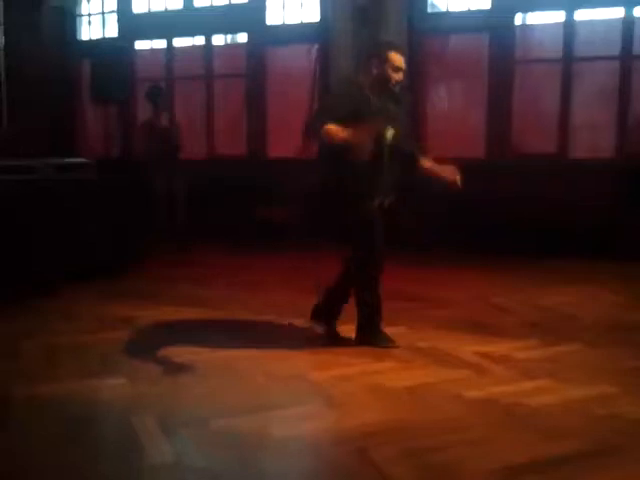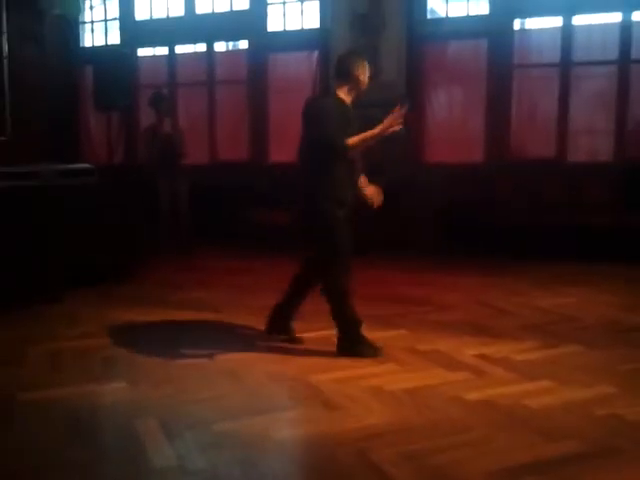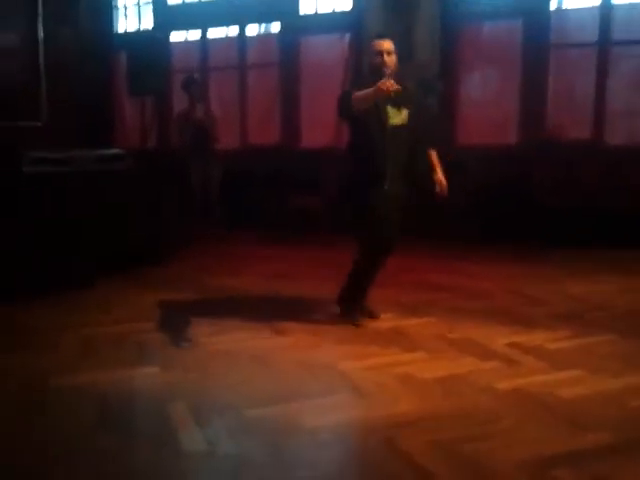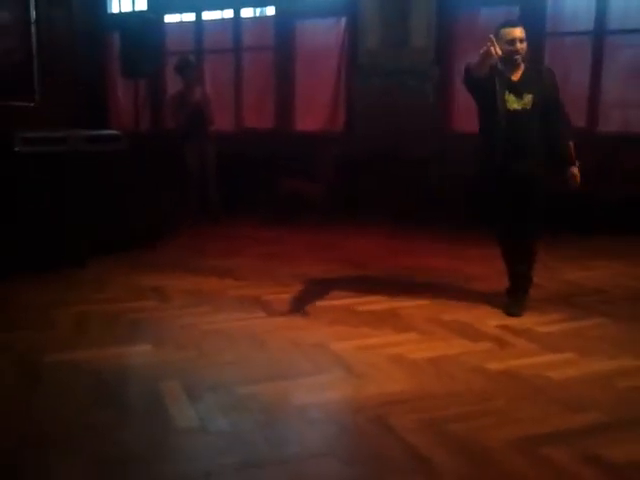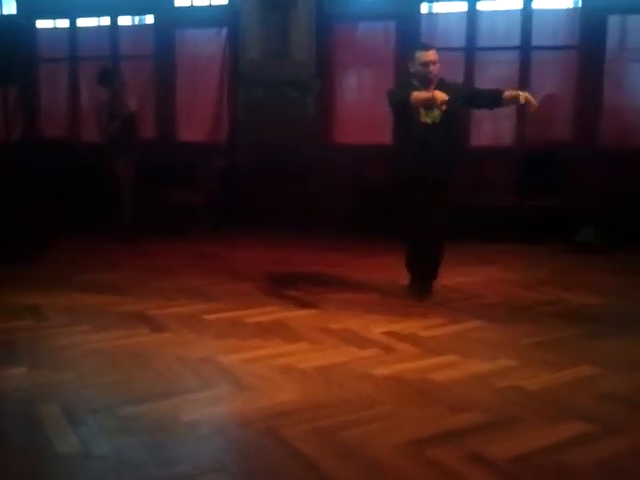
dt=1s
person 1, frame 1
left shoulder: (390, 105)
right shoulder: (352, 94)
left elbow: (403, 152)
right elbow: (317, 125)
left wrist: (435, 169)
right wrist: (350, 136)
left hip: (376, 193)
right hip: (360, 192)
left knee: (366, 258)
right knee: (371, 259)
left ankle: (326, 310)
right ankle: (369, 329)
person 1, frame 2
left shoulder: (337, 107)
right shoulder: (325, 106)
right elbow: (337, 149)
left wrist: (362, 185)
right wrist: (378, 132)
left hip: (334, 199)
right hip: (325, 201)
left knee: (320, 264)
right knee: (337, 267)
left ankle: (280, 319)
right ankle: (351, 337)
person 1, frame 3
left shoulder: (407, 92)
right shoulder: (364, 91)
left elbow: (421, 134)
right elbow: (348, 106)
left wrist: (437, 170)
right wrist: (375, 92)
left hip: (394, 180)
right hip: (371, 180)
left knee: (380, 242)
right knee: (378, 241)
left ankle: (355, 299)
right ankle: (350, 299)
person 1, frame 4
left shoulder: (543, 77)
right shoulder: (488, 77)
left elbow: (559, 121)
right elbow: (472, 75)
left wrist: (570, 161)
right wrist: (485, 57)
left hip: (535, 166)
right hip: (501, 166)
left knee: (527, 230)
right knee: (506, 229)
left ankle: (519, 292)
right ankle: (517, 285)
person 1, frame 5
left shoulder: (452, 90)
right shoulder: (401, 91)
left elbow: (486, 96)
right elbow: (405, 99)
left wrist: (517, 95)
right wrist: (431, 96)
left hip: (441, 172)
right hip: (412, 172)
left knee: (436, 228)
right knee: (413, 228)
left ankle: (427, 280)
right ankle: (416, 277)
person 2, frame 1
left shoulder: (170, 124)
right shoulder: (146, 126)
left elbow: (177, 148)
right elbow: (144, 153)
left wrist: (167, 129)
right wrist: (159, 130)
left hip: (172, 170)
right hip: (156, 172)
left knee: (176, 206)
right knee: (161, 207)
person 2, frame 2
left shoulder: (175, 129)
right shoulder: (149, 131)
left elbow: (180, 154)
right elbow: (149, 158)
left wrist: (171, 136)
right wrist: (161, 137)
left hip: (176, 174)
right hip: (160, 175)
left knee: (181, 211)
right knee: (165, 211)
left ankle: (181, 242)
person 2, frame 3
left shoulder: (208, 113)
right shoulder: (182, 116)
left elbow: (215, 139)
right elbow: (182, 143)
left wrist: (205, 122)
right wrist: (193, 123)
left hip: (209, 158)
right hip: (193, 160)
left knee: (213, 196)
right knee: (198, 196)
person 2, frame 4
left shoulder: (202, 95)
right shoulder: (176, 98)
left elbow: (210, 120)
right elbow: (178, 123)
left wrist: (201, 104)
right wrist: (191, 105)
left hip: (204, 140)
right hip: (188, 142)
left knee: (210, 177)
right knee: (194, 178)
left ankle: (212, 211)
right ankle: (196, 214)
person 2, frame 5
left shoulder: (126, 104)
right shoulder: (104, 107)
left elbow: (134, 130)
right elbow: (105, 134)
left wrist: (131, 114)
right wrist: (121, 117)
left hip: (129, 150)
right hip: (116, 152)
left knee: (127, 187)
right knee: (124, 187)
left ankle: (125, 226)
right ankle: (125, 227)
